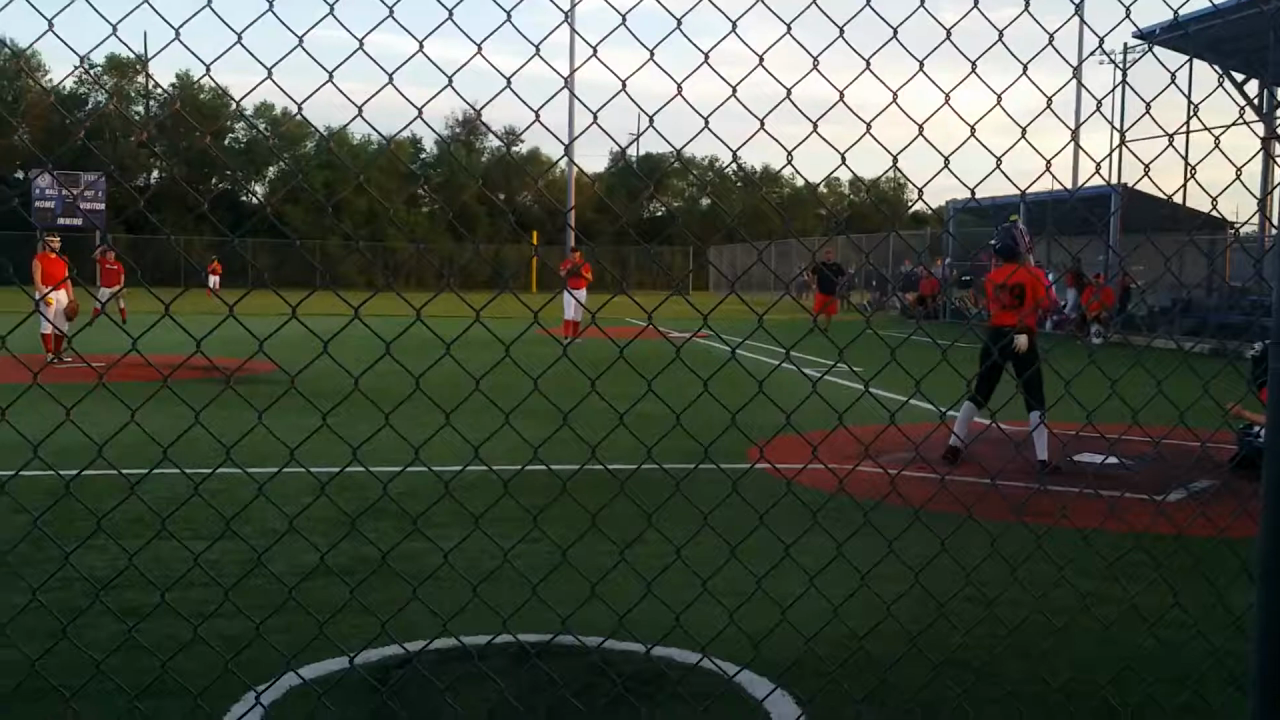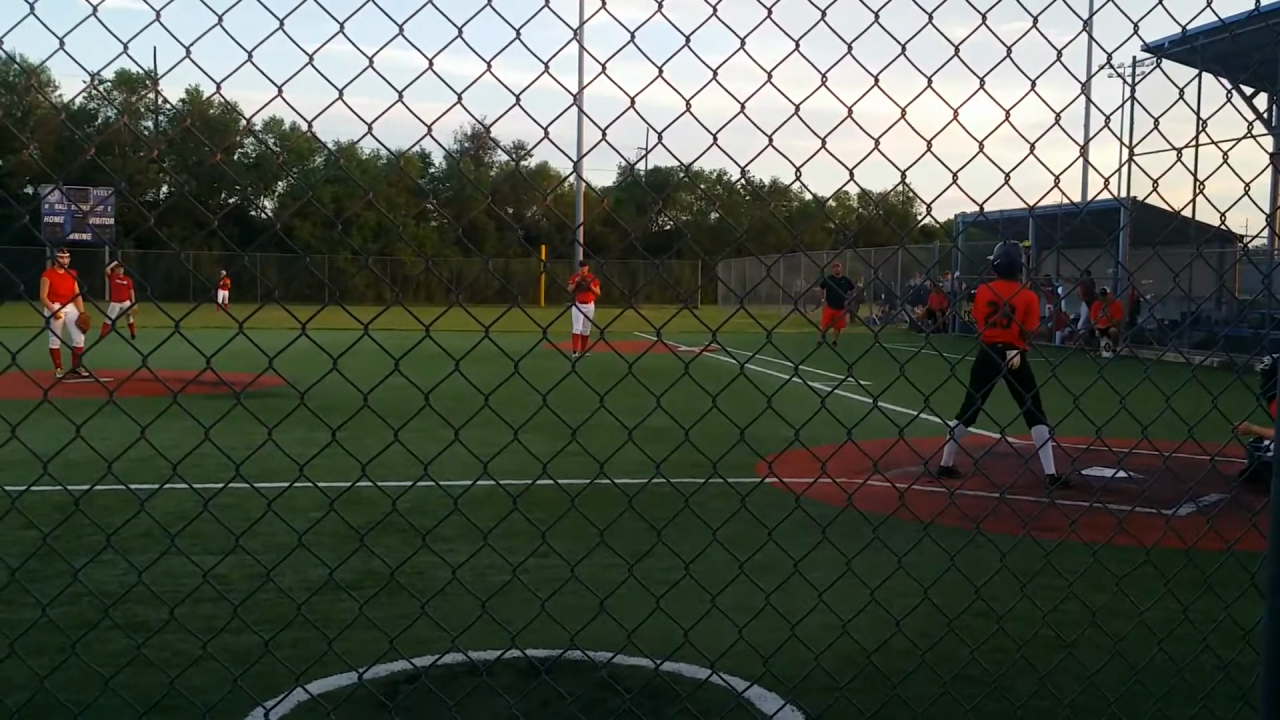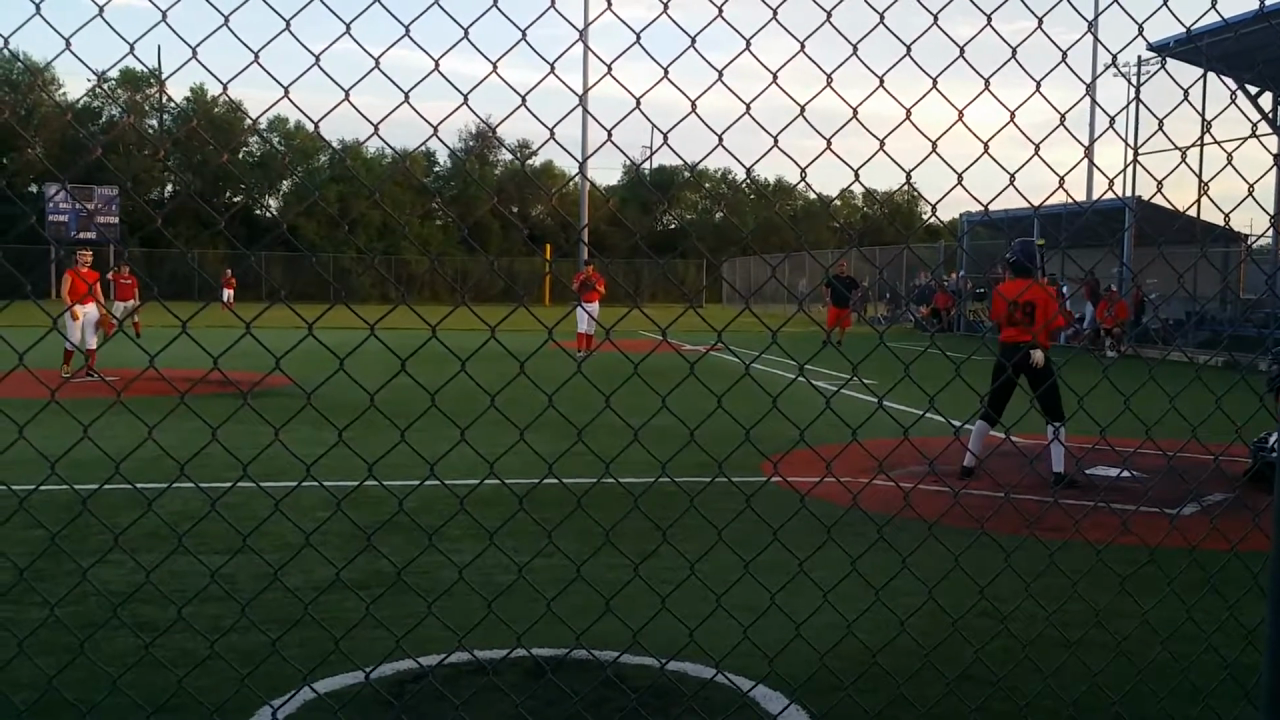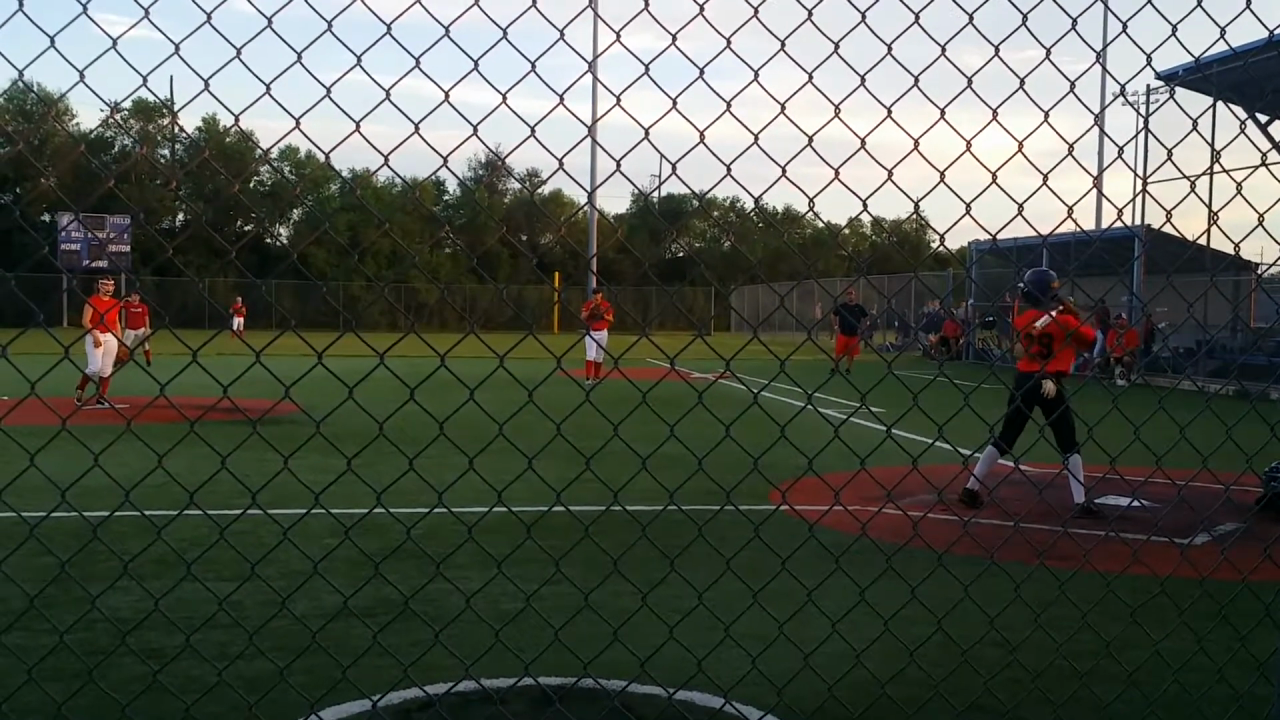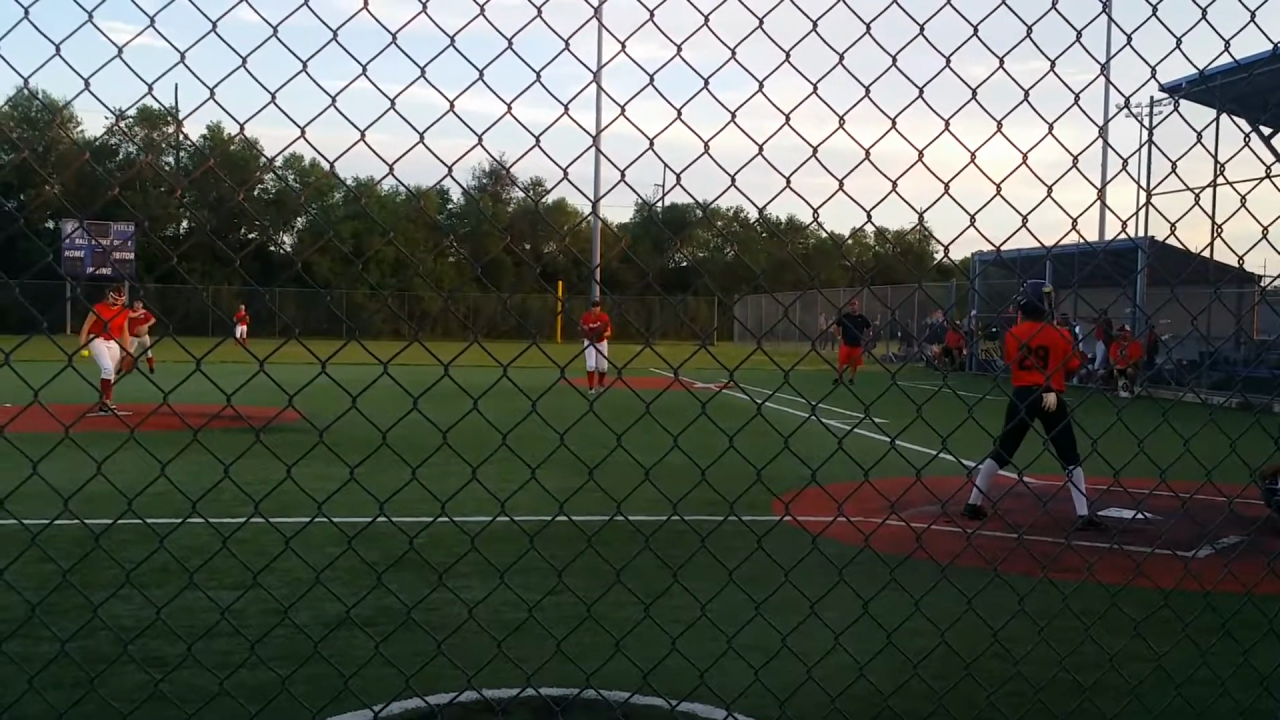
dt=0.7s
person 1, frame 1
left shoulder: (992, 278)
right shoulder: (1034, 275)
right elbow: (1046, 307)
left hip: (996, 336)
right hip: (1023, 339)
left knee: (979, 393)
right knee: (1035, 399)
left ankle: (954, 445)
right ankle: (1043, 460)
person 1, frame 2
left shoulder: (983, 291)
right shoulder: (1028, 296)
right elbow: (1029, 333)
left hip: (987, 354)
right hip: (1014, 356)
left knee: (969, 410)
right knee: (1035, 413)
left ankle: (945, 464)
right ankle: (1051, 474)
person 1, frame 3
left shoulder: (1001, 290)
right shoulder: (1045, 293)
right elbow: (1055, 328)
left hip: (1007, 352)
right hip: (1034, 354)
left knee: (991, 410)
right knee: (1054, 414)
left ankle: (968, 465)
right ankle: (1058, 473)
person 1, frame 4
left shoulder: (1020, 321)
right shoulder: (1064, 320)
right elbow: (1092, 340)
right wrist: (1074, 314)
left hip: (1023, 383)
right hip: (1050, 385)
left knee: (1003, 439)
right knee: (1069, 445)
left ankle: (970, 488)
right ankle: (1082, 503)
person 1, frame 5
left shoulder: (1012, 335)
right shoulder: (1060, 335)
right elbow: (1071, 369)
left hip: (1021, 396)
right hip: (1051, 398)
left knee: (1002, 452)
right knee: (1070, 457)
left ankle: (973, 504)
right ankle: (1084, 515)
